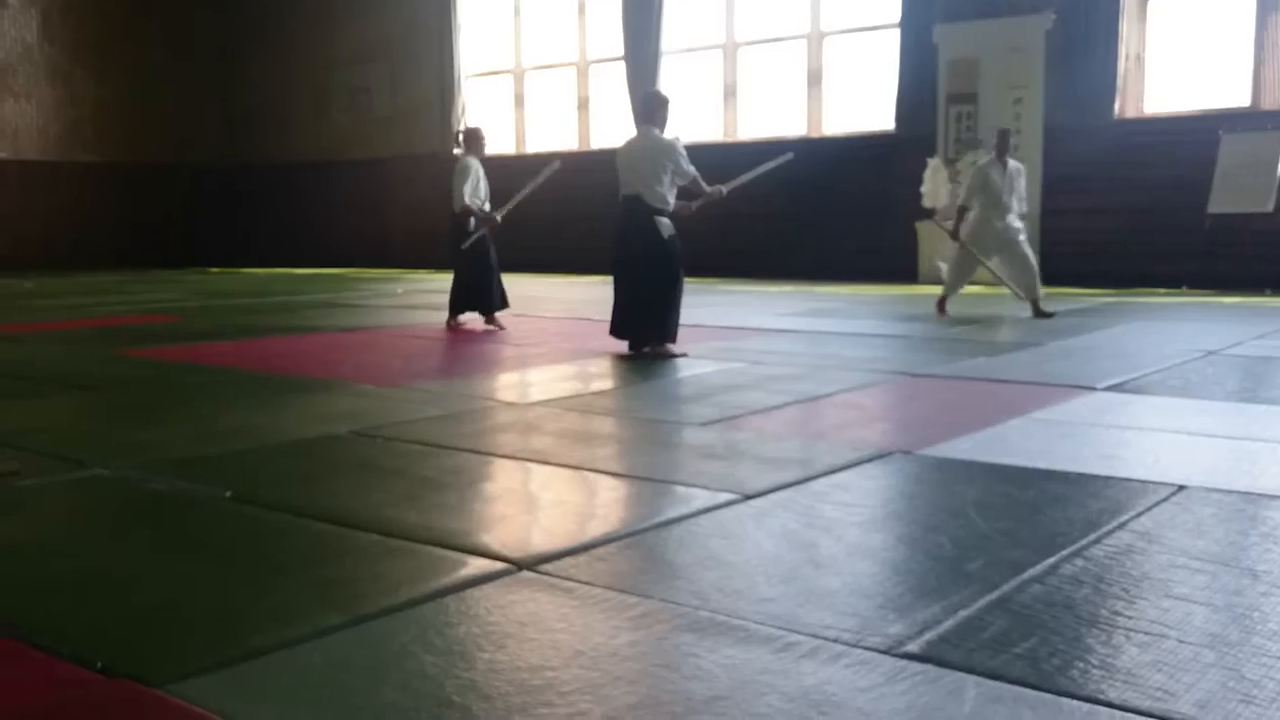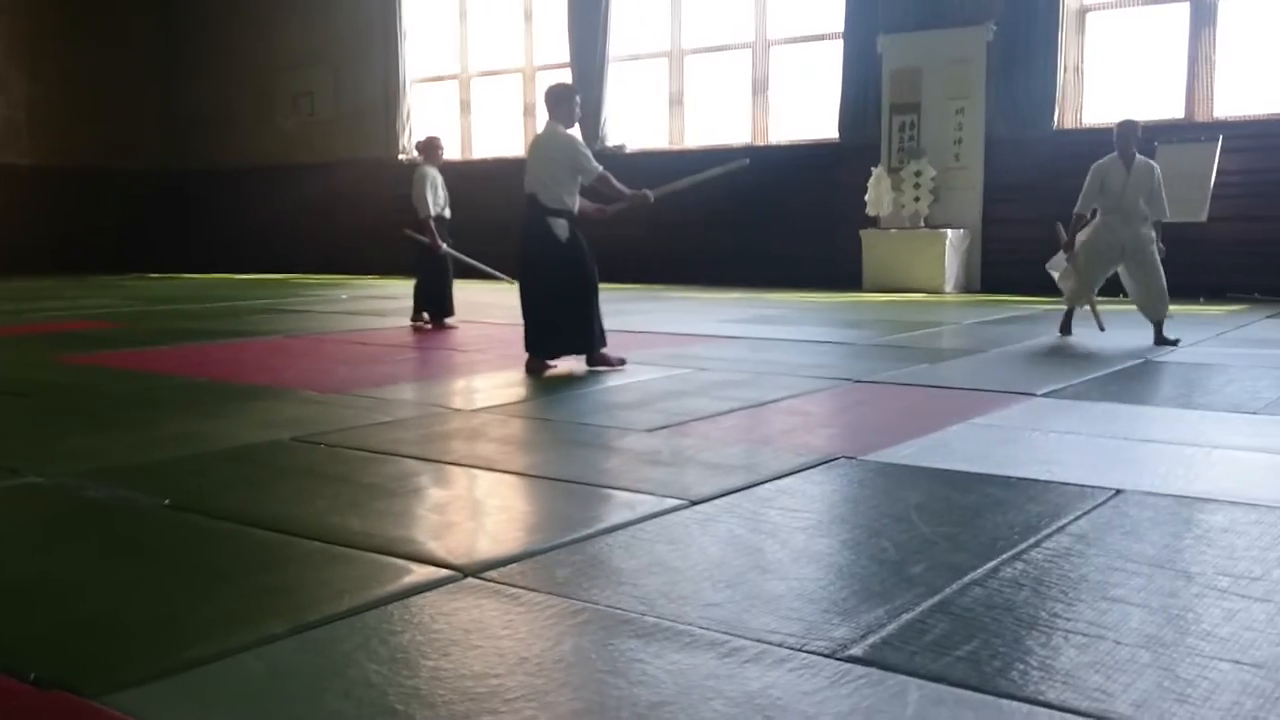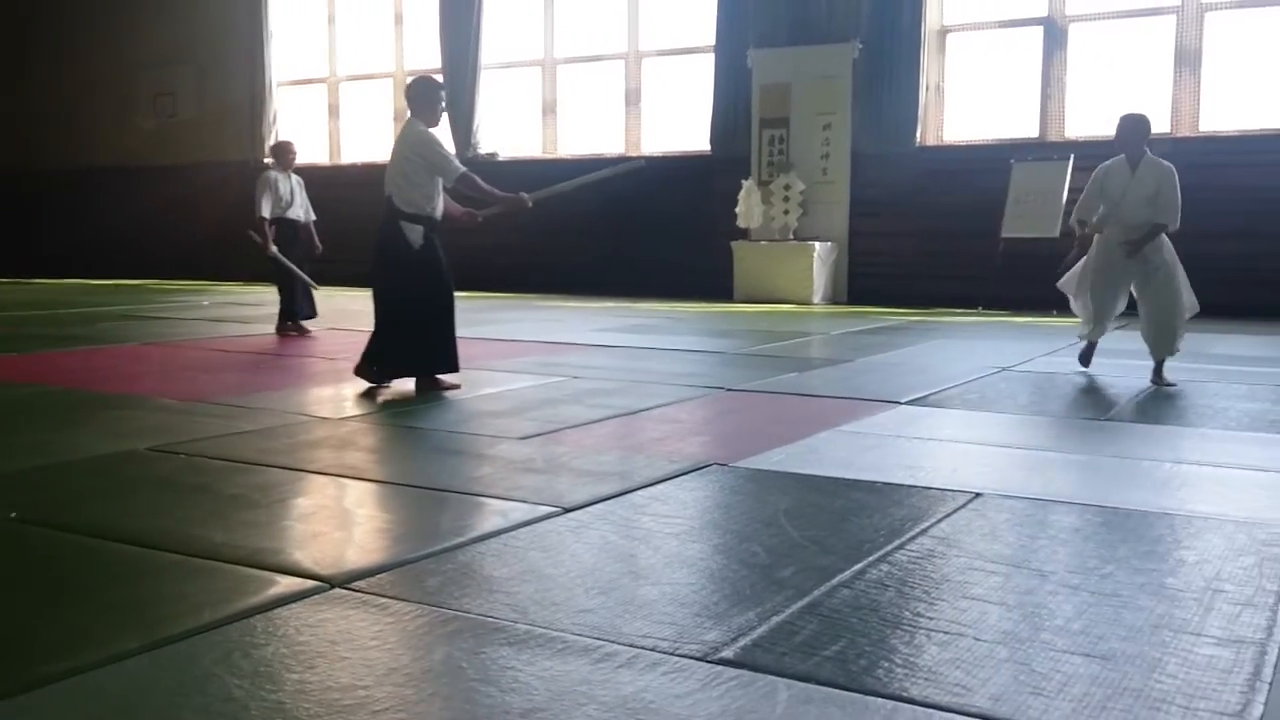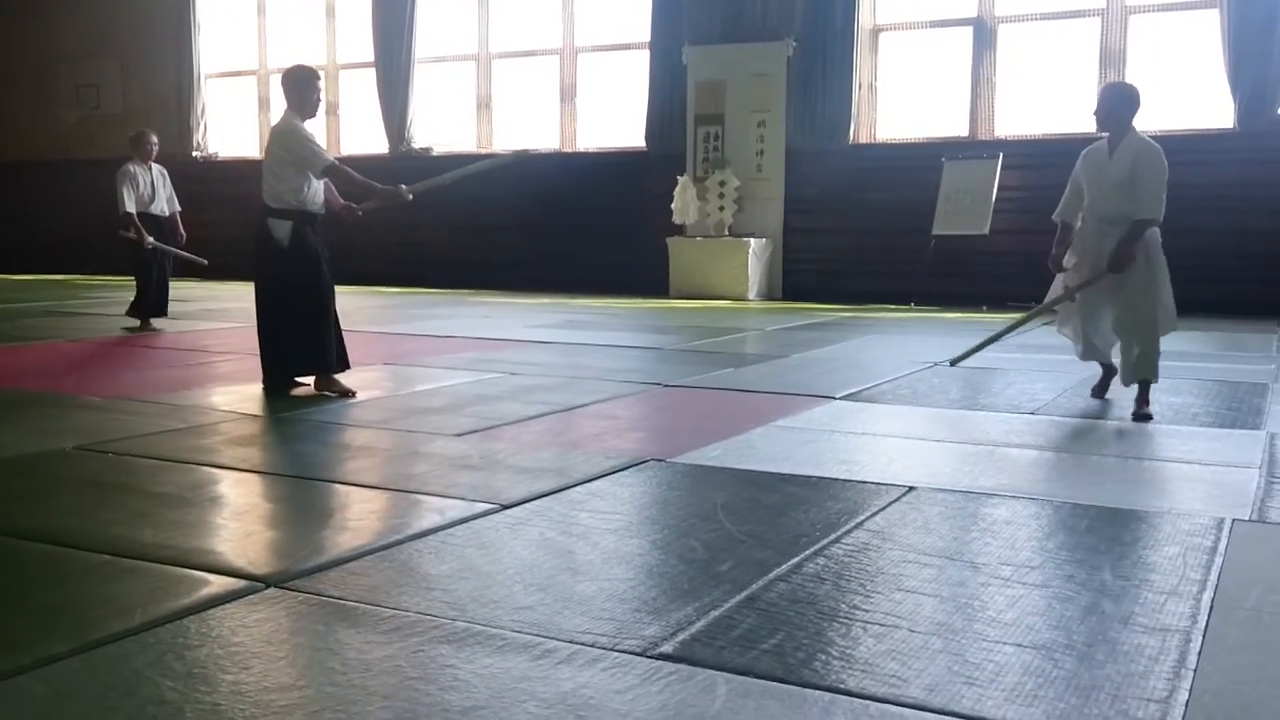
dt=1s
person 1, frame 1
left shoulder: (625, 150)
right shoulder: (668, 146)
right elbow: (691, 178)
left wrist: (672, 204)
right wrist: (711, 192)
left hip: (628, 221)
right hip: (653, 223)
left knee: (632, 279)
right knee: (666, 279)
left ankle: (637, 338)
right ankle: (658, 339)
person 1, frame 2
left shoulder: (539, 142)
right shoulder: (566, 141)
right elbow: (598, 177)
left wrist: (587, 207)
right wrist: (631, 196)
left hip: (537, 224)
right hip: (556, 225)
left knee: (539, 288)
right knee: (579, 283)
left ankle: (536, 354)
right ankle: (593, 350)
person 1, frame 3
left shoulder: (410, 138)
right shoulder: (422, 139)
right elbow: (462, 179)
left wrist: (458, 213)
right wrist: (506, 200)
left hip: (400, 231)
right hip: (412, 233)
left knee: (398, 302)
right knee: (431, 300)
left ankle: (373, 363)
right ankle: (427, 372)
person 1, frame 4
left shoulder: (294, 131)
right shoulder: (289, 131)
left elbow: (320, 178)
right elbow: (334, 170)
left wrist: (339, 205)
right wrist: (383, 193)
left hip: (294, 227)
right hip: (290, 229)
left knee: (284, 303)
right knee: (314, 297)
left ankle: (278, 373)
right ankle: (323, 372)
person 2, frame 1
left shoulder: (1018, 169)
right shoulder: (982, 169)
left elbow: (1020, 202)
right elbow: (967, 200)
left wrist: (1017, 226)
right wrist: (957, 227)
left hip: (1008, 224)
right hip: (984, 223)
left knee: (1025, 264)
right knee: (965, 264)
left ankle: (1036, 308)
right ankle: (943, 300)
person 2, frame 2
left shoulder: (1150, 169)
right shoulder: (1101, 168)
left elbow: (1156, 207)
right elbow: (1084, 206)
left wrist: (1157, 240)
right wrist: (1071, 239)
left hip: (1138, 233)
right hip: (1107, 231)
left knee: (1152, 282)
right knee: (1085, 276)
left ankle: (1158, 334)
right ankle: (1067, 319)
person 2, frame 3
left shoulder: (1164, 171)
right shoulder: (1106, 171)
left elbow: (1168, 217)
right elbow: (1085, 208)
left wrist: (1142, 241)
right wrist: (1083, 231)
left hip: (1150, 245)
right hip: (1110, 244)
left knee: (1164, 309)
right knee: (1099, 302)
left ankle: (1158, 369)
right ankle: (1091, 343)
person 2, frame 4
left shoulder: (1148, 153)
right shoulder: (1090, 155)
left elbow: (1150, 211)
right elbow: (1071, 205)
left wrist: (1124, 248)
right wrist: (1059, 248)
left hip: (1133, 247)
right hip: (1091, 246)
left knee: (1137, 324)
right knee: (1089, 318)
left ankle: (1142, 398)
right ankle: (1107, 368)
person 3, frame 1
left shoulder: (473, 163)
right shoulder: (468, 165)
right elbow: (461, 201)
left wrist: (484, 218)
right wrist: (483, 217)
left hip: (474, 222)
right hip: (470, 223)
left knee: (466, 269)
right knee: (485, 266)
left ankle: (454, 314)
right ankle: (489, 312)
person 3, frame 2
left shoulder: (434, 172)
right shoulder: (425, 173)
right elbow: (425, 209)
left wrist: (441, 234)
right wrist: (434, 236)
left hip: (438, 226)
right hip: (431, 228)
left knee: (429, 273)
right knee: (439, 272)
left ankle: (418, 313)
right ankle: (438, 317)
person 3, frame 3
left shoulder: (297, 180)
right shoulder: (269, 178)
left elbow: (306, 212)
right elbow: (263, 213)
left wrist: (314, 238)
right wrist: (268, 239)
left hip: (298, 231)
right hip: (281, 230)
left knee: (296, 277)
right knee: (289, 277)
left ankle: (285, 321)
right ankle: (294, 320)
person 3, frame 4
left shoulder: (160, 171)
right shoulder: (128, 171)
left elbow: (171, 203)
right elbow: (127, 209)
left wrist: (179, 227)
right wrist: (142, 233)
left hip: (162, 226)
right hip: (142, 226)
left knee: (162, 271)
right knee: (147, 273)
left ankle: (137, 309)
right ankle: (145, 317)
